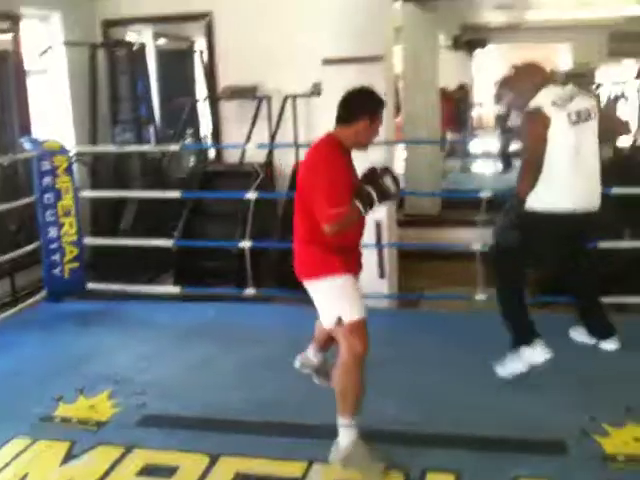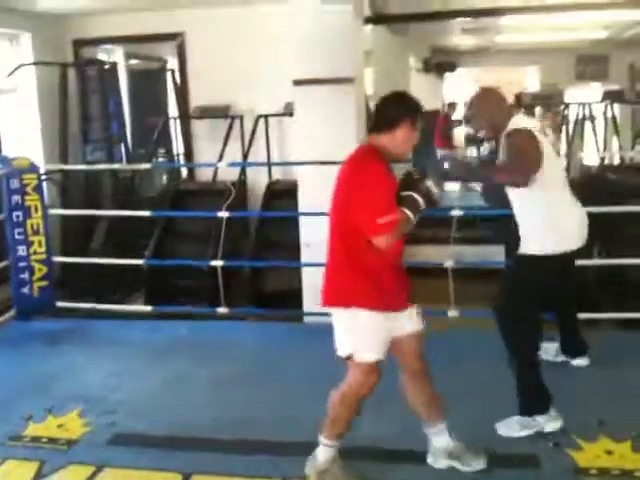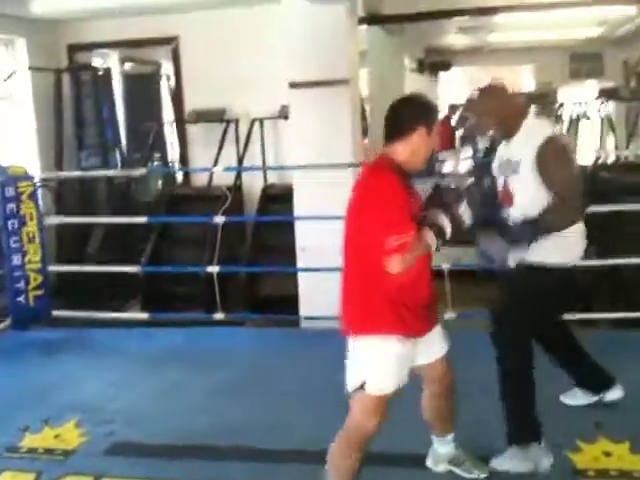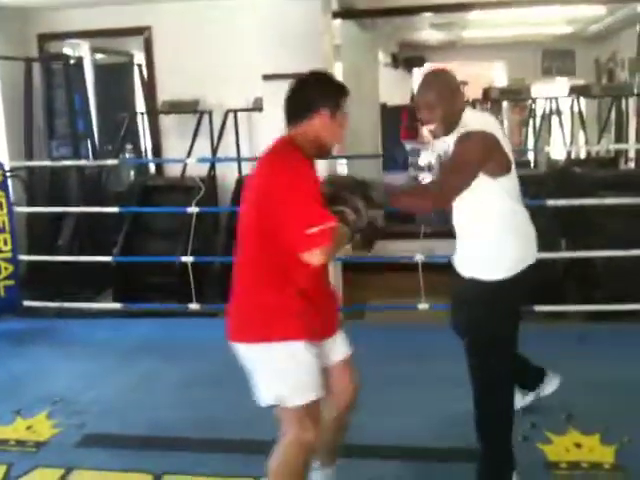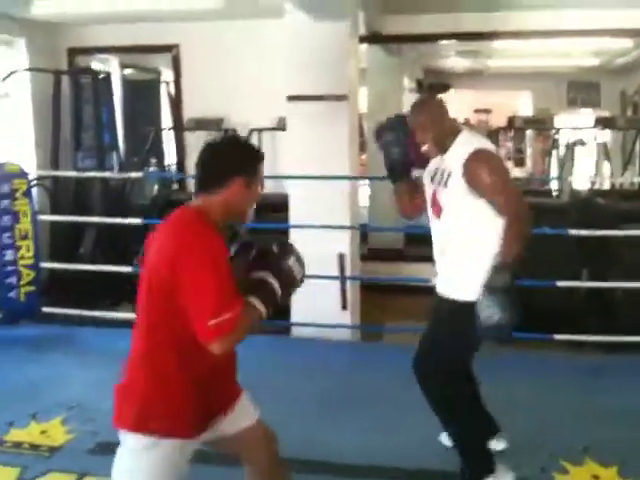
dt=0.4s
person 1, frame 1
left shoulder: (335, 152)
right shoulder: (327, 158)
right elbow: (332, 222)
left wrist: (367, 187)
right wrist: (370, 196)
left hip: (338, 258)
right hip: (325, 263)
left knee: (337, 322)
right knee: (355, 345)
left ankle: (310, 359)
right ankle: (346, 442)
person 1, frame 2
left shoulder: (376, 165)
right shoulder: (364, 169)
right elbow: (384, 236)
left wrist: (408, 193)
right wrist: (415, 200)
left hip: (387, 287)
right hip: (358, 293)
left knee: (414, 361)
right knee: (362, 379)
left ankle: (442, 445)
person 1, frame 3
left shoulder: (395, 177)
right shoulder: (381, 184)
right elbow: (398, 259)
left wrist: (433, 212)
right wrist: (439, 225)
left hip: (413, 311)
right hip: (378, 322)
left knee: (440, 380)
right knee: (365, 422)
person 1, frame 4
left shoulder: (292, 162)
right shoulder: (288, 167)
right elbow: (318, 251)
left wrist: (340, 213)
right wrist: (347, 215)
left hip: (307, 309)
right hip: (272, 321)
left knee: (343, 389)
right knee: (304, 431)
person 1, frame 5
left shoulder: (182, 226)
right shoulder: (199, 243)
right elbow: (222, 338)
left wrist: (246, 272)
right wrist: (268, 287)
right hip: (161, 407)
left knee: (264, 450)
person 2, frame 1
left shoulder: (535, 113)
right shoulder: (585, 99)
left elbow: (532, 166)
left wrist: (512, 211)
left hip: (549, 207)
right hip: (586, 202)
left knee: (505, 261)
right knee: (575, 262)
left ankle: (526, 344)
right ankle: (602, 331)
person 2, frame 2
left shoulder: (518, 134)
right shoulder: (522, 129)
left elbow: (520, 177)
left wrist: (468, 170)
left hip: (549, 241)
right hip: (566, 230)
left knee: (512, 314)
right knee: (557, 292)
left ankle: (537, 411)
right ankle: (573, 349)
person 2, frame 3
left shoulder: (547, 143)
right shoulder: (508, 144)
left elbow: (571, 204)
left wrist: (530, 230)
left hip: (549, 256)
right hip: (528, 253)
left knee: (509, 331)
right knee: (543, 323)
left ankle: (527, 443)
right ankle: (598, 384)
person 2, frame 4
left shoulder: (476, 137)
right shoulder: (459, 132)
left elbow: (436, 198)
left hip: (502, 265)
right hip: (475, 259)
left knee: (486, 361)
right knee: (470, 328)
right ankle: (534, 380)
person 2, frame 5
left shoulder: (477, 159)
right shoulder: (441, 161)
left elbow: (517, 216)
right elbow: (410, 204)
left wrist: (500, 276)
left hip: (472, 291)
right hip: (453, 286)
left knee: (431, 369)
right knee: (448, 366)
right ankle: (482, 434)
